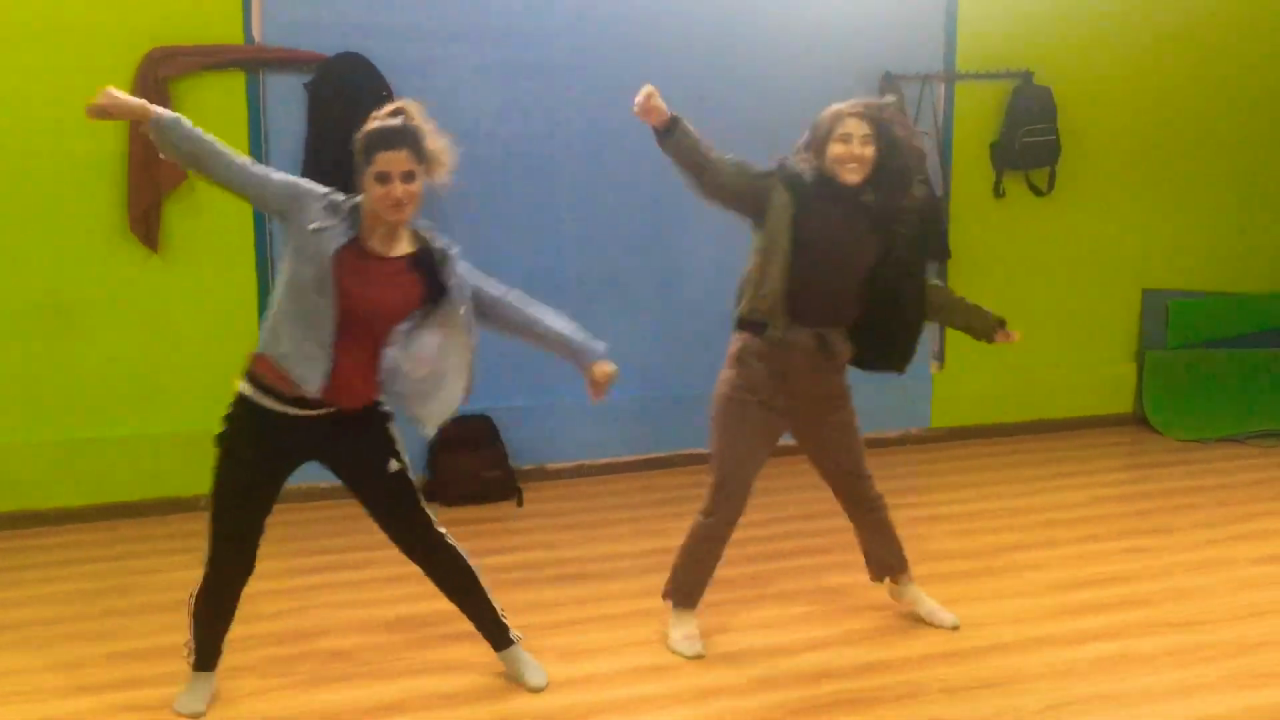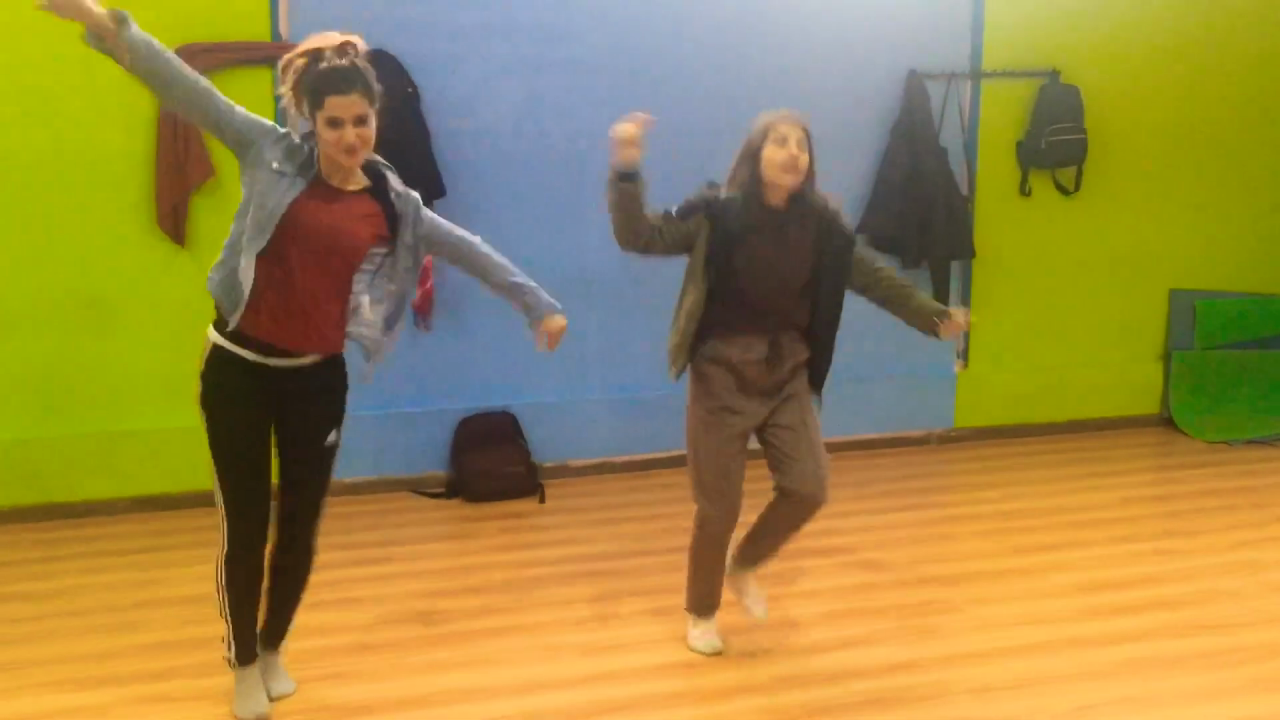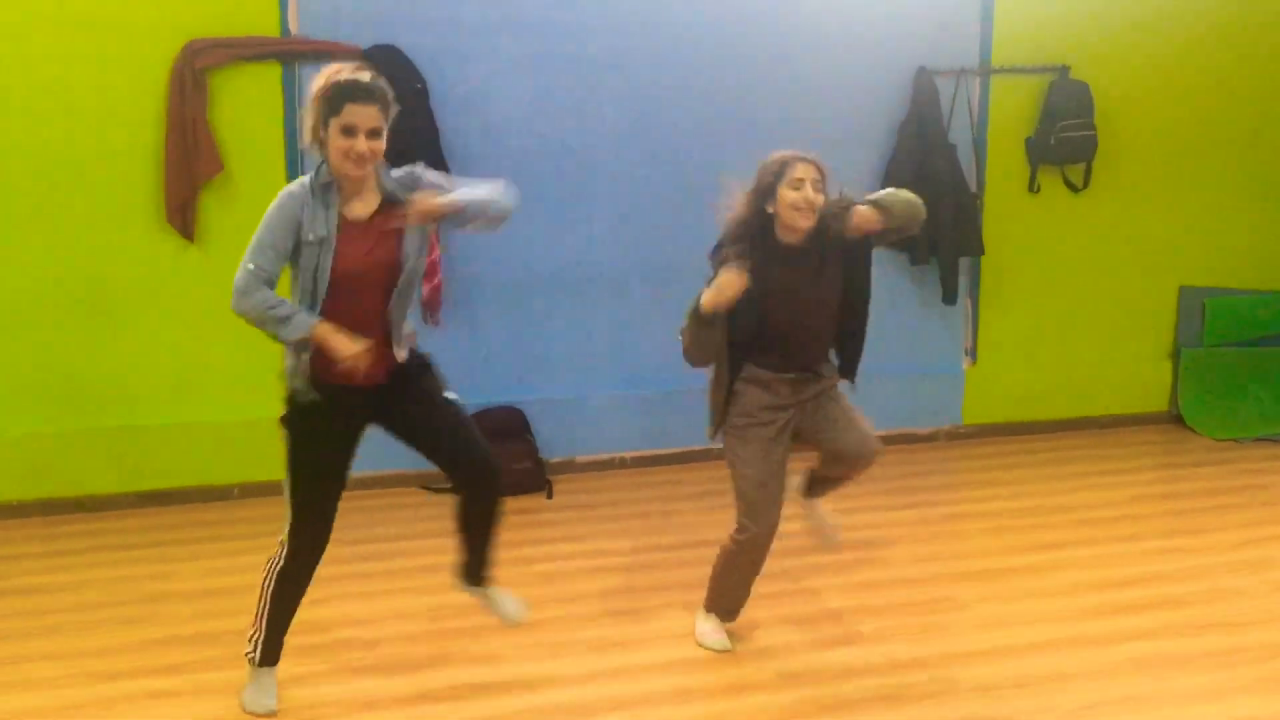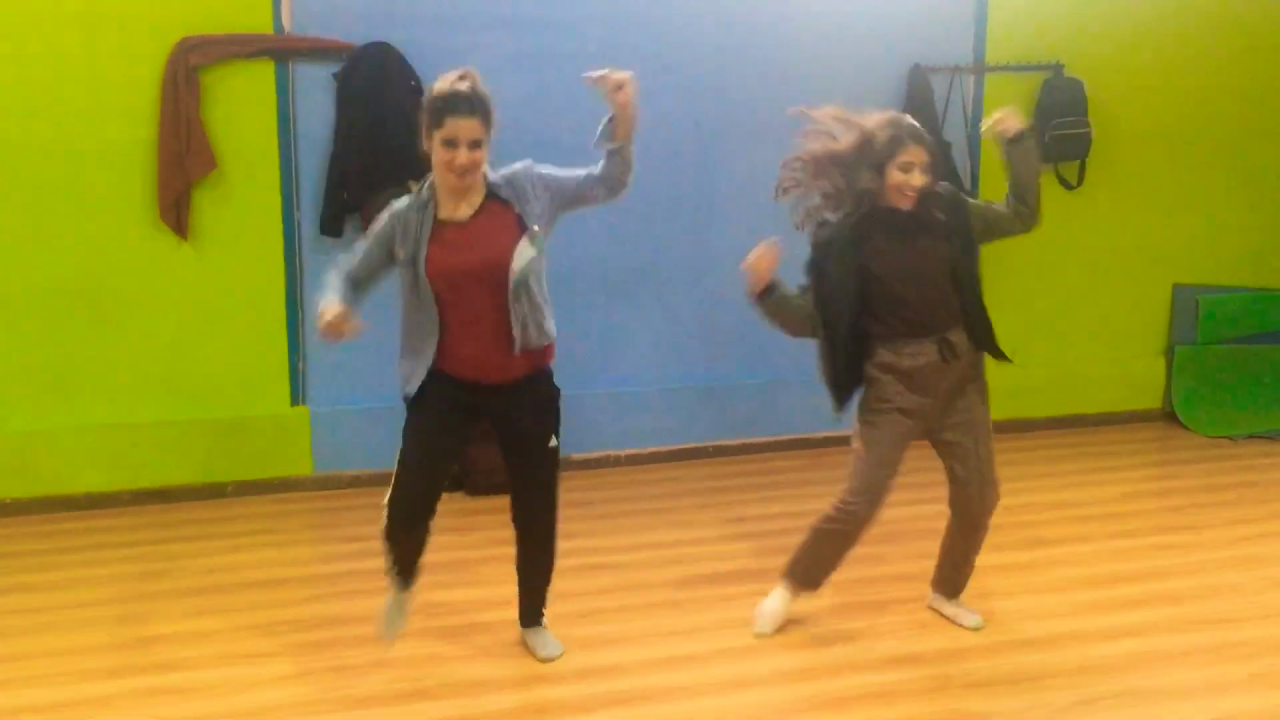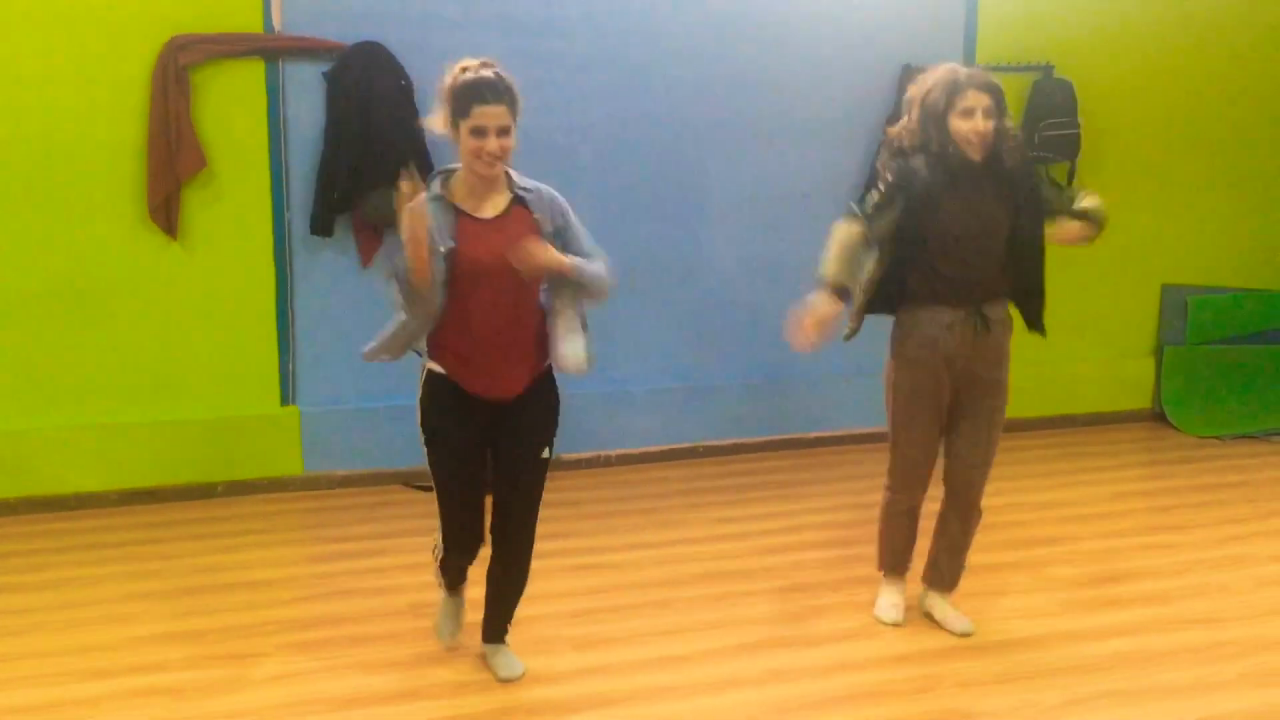
dt=0.4s
person 1, frame 1
left shoulder: (436, 268)
right shoulder: (317, 214)
left elbow: (514, 310)
right elbow: (221, 166)
left wrist: (590, 355)
right wrist: (146, 114)
left hip: (352, 421)
right hip: (266, 414)
left knee: (424, 541)
right knee: (228, 561)
left ankle: (505, 644)
person 1, frame 2
left shoulder: (392, 202)
right shoulder: (275, 156)
left elbow: (465, 249)
right elbow: (186, 89)
left wrist: (540, 305)
left hip: (315, 376)
right hip: (238, 364)
left knee: (301, 524)
right knee: (245, 523)
left ankle: (268, 650)
person 1, frame 3
left shoulder: (410, 190)
right shoulder: (300, 203)
left elbow: (499, 202)
right elbow: (249, 290)
left wrist: (444, 204)
right wrist: (325, 334)
left hip: (396, 374)
right hip: (322, 388)
left knee: (483, 472)
right knee: (306, 538)
left ankle: (476, 574)
right ankle: (262, 665)
person 1, frame 4
left shoulder: (521, 189)
right shoulder: (407, 218)
left elbow: (608, 183)
right elbow: (353, 275)
left wrist: (620, 121)
right wrist: (334, 307)
left hip: (524, 380)
right hip: (444, 381)
left knee: (537, 517)
right knee: (406, 515)
left ankle: (532, 620)
right ankle: (402, 583)
person 1, frame 5
left shoulder: (542, 201)
right shoulder: (429, 205)
left elbow: (600, 281)
right elbow: (419, 302)
left wrist: (559, 263)
right wrist: (415, 246)
left hip: (530, 391)
right hip: (455, 388)
left knee: (517, 528)
right knee: (461, 524)
left ankle: (496, 635)
right ankle: (452, 595)
person 2, frame 1
left shoulder: (883, 218)
right shoulder: (787, 193)
left elbow: (912, 289)
right elbow: (712, 176)
left wrist: (988, 324)
right wrist: (667, 125)
left hip: (823, 375)
right hip: (761, 366)
left knee: (857, 488)
right knee: (726, 502)
left ankle: (903, 587)
right ankle: (681, 609)
person 2, frame 2
left shoulder: (819, 222)
right shoulder: (718, 214)
left elbow: (864, 273)
right elbow: (639, 237)
left wrist: (933, 315)
right wrist: (627, 169)
left hip: (787, 373)
right hip: (724, 374)
left knee: (809, 491)
right knee: (718, 508)
left ankle: (747, 566)
right ankle: (701, 614)
person 2, frame 3
left shoulder: (838, 235)
right shoulder: (742, 260)
left elbow: (906, 207)
right elbow: (699, 351)
left wrist: (876, 212)
right wrist: (710, 307)
left hip: (817, 385)
right hip: (757, 397)
left knee: (859, 449)
right knee: (757, 525)
left ankle: (812, 490)
right ankle: (716, 615)
person 2, frame 4
left shoulder: (946, 214)
right shoulder: (843, 234)
left elbow: (1023, 217)
right elbow: (806, 321)
left wrist: (1018, 142)
right wrist: (763, 287)
left hip: (957, 374)
right hip: (893, 380)
left knee: (978, 496)
right knee: (859, 503)
left ankle: (948, 592)
right ankle: (792, 586)
person 2, frame 5
left shoulder: (1014, 174)
right shoulder: (912, 176)
left elbow: (1077, 205)
right elbow: (855, 232)
left wrist: (1084, 217)
right wrist: (830, 292)
left hip: (989, 343)
right hip: (924, 343)
left knee: (968, 484)
right knee: (911, 476)
left ankle: (939, 591)
right ankle: (891, 580)
